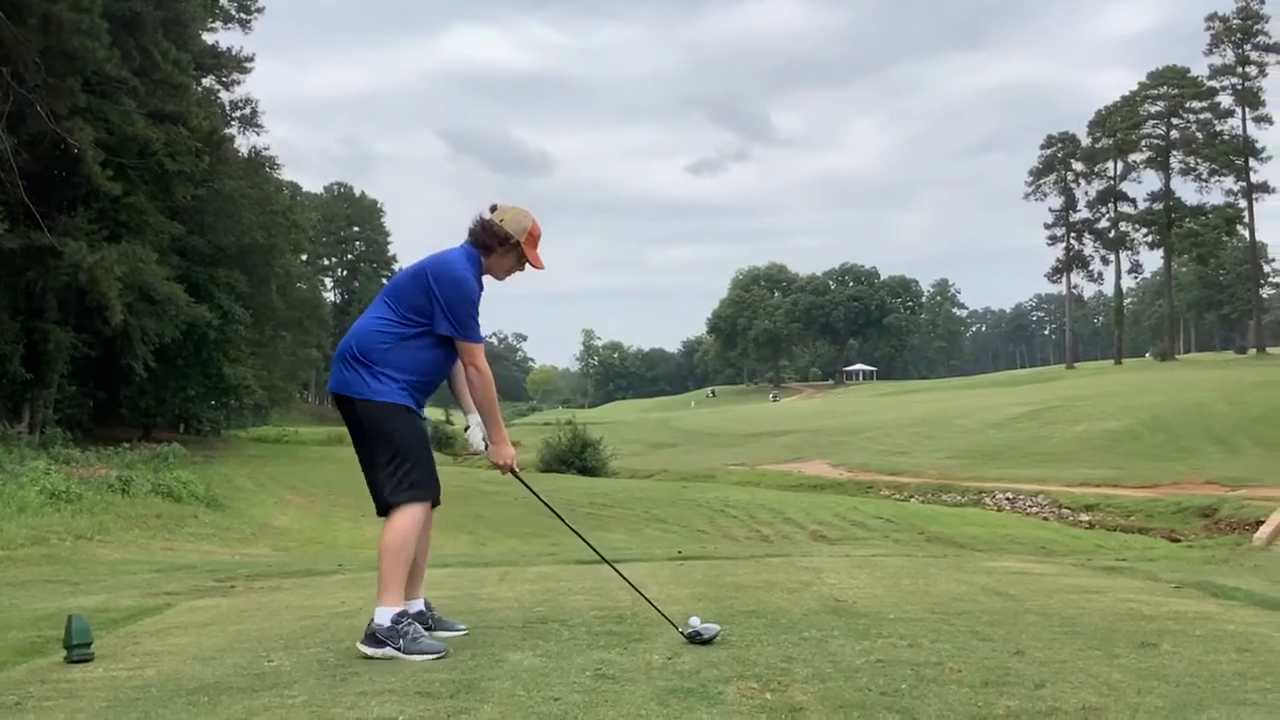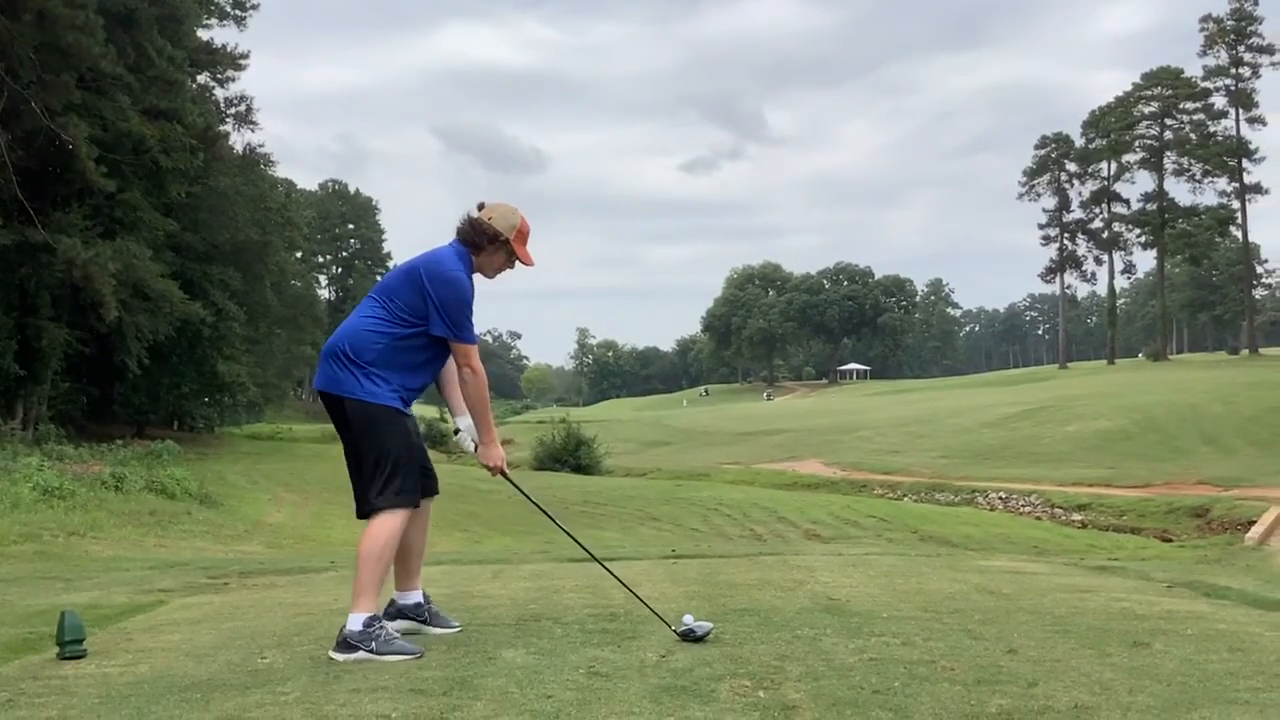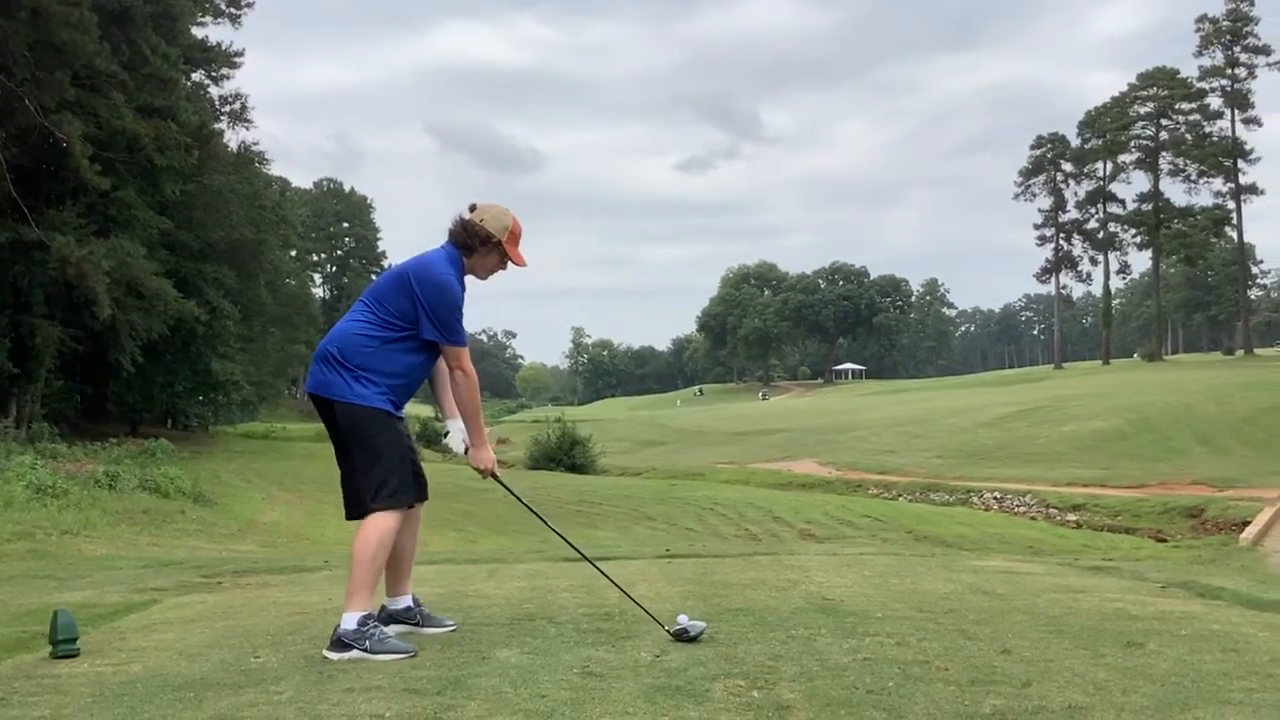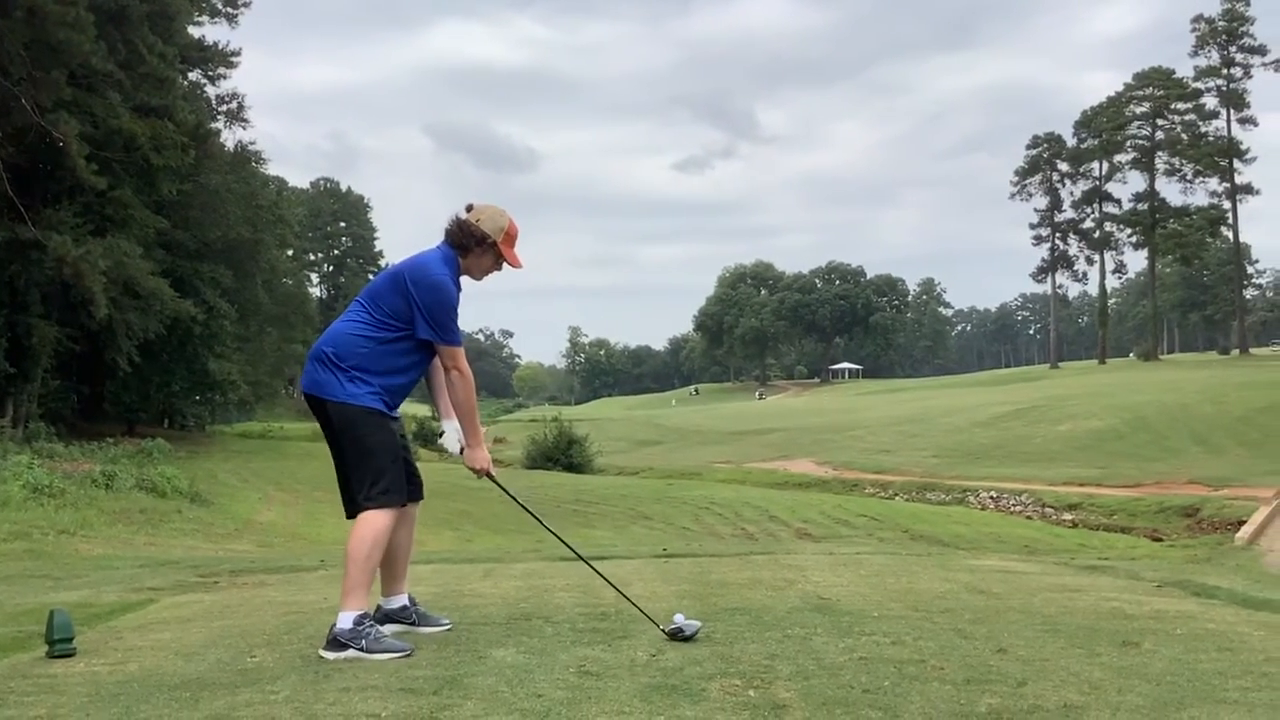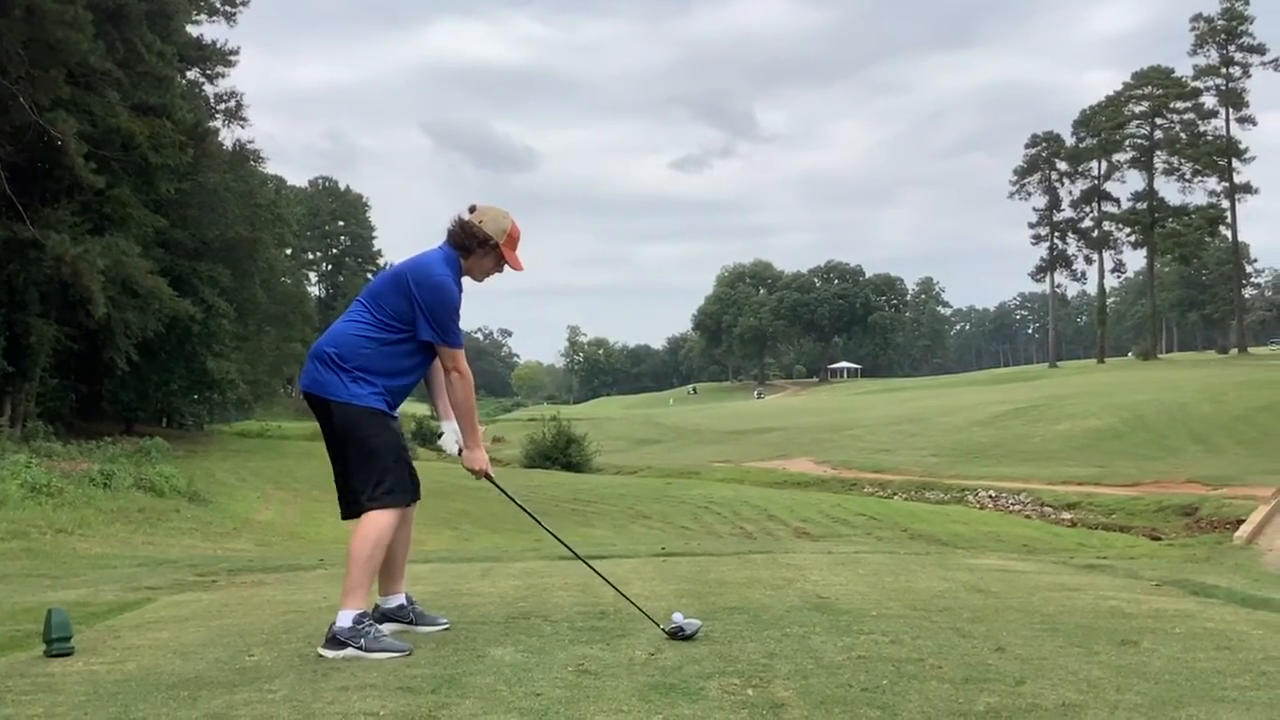
dt=0.3s
person 1, frame 1
left shoulder: (458, 270)
right shoulder: (456, 274)
left elbow: (456, 359)
right elbow: (476, 366)
left wrist: (474, 420)
right wrist: (499, 439)
left hip: (390, 386)
right hip: (371, 381)
left knee: (421, 497)
right knee: (411, 495)
left ankle: (411, 608)
right ankle: (385, 621)
person 1, frame 2
left shoulder: (447, 268)
right shoulder: (449, 274)
left elbow: (445, 357)
right elbow: (470, 367)
left wrist: (463, 421)
right wrist: (489, 440)
left hip: (372, 383)
right hip: (362, 382)
left knee: (418, 492)
right knee: (395, 499)
left ankle: (407, 601)
right ankle: (358, 628)
person 1, frame 3
left shoulder: (439, 270)
right shoulder: (439, 278)
left elbow: (440, 360)
right elbow: (461, 369)
left wrist: (454, 424)
right wrist: (479, 443)
left hip: (365, 387)
right hip: (352, 384)
left knee: (410, 495)
right knee: (387, 501)
left ankle: (399, 606)
right ankle: (353, 627)
person 1, frame 4
left shoulder: (434, 271)
right shoulder: (434, 278)
left elbow: (436, 360)
right elbow: (457, 369)
left wrist: (451, 425)
right wrist: (475, 443)
left hip: (359, 387)
right hip: (346, 384)
left knee: (405, 494)
right knee: (382, 500)
left ankle: (395, 605)
right ankle: (349, 626)
person 1, frame 5
left shoulder: (436, 271)
right shoulder: (437, 279)
left elbow: (435, 361)
right elbow: (457, 370)
left wrist: (449, 425)
right wrist: (473, 444)
left hip: (351, 385)
right hip: (347, 385)
left knee: (403, 494)
right knee: (385, 498)
left ankle: (393, 604)
right ankle: (348, 625)
